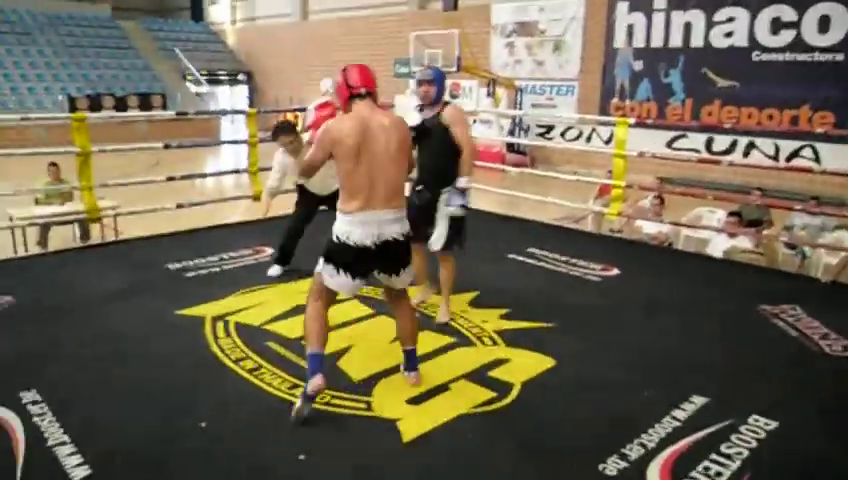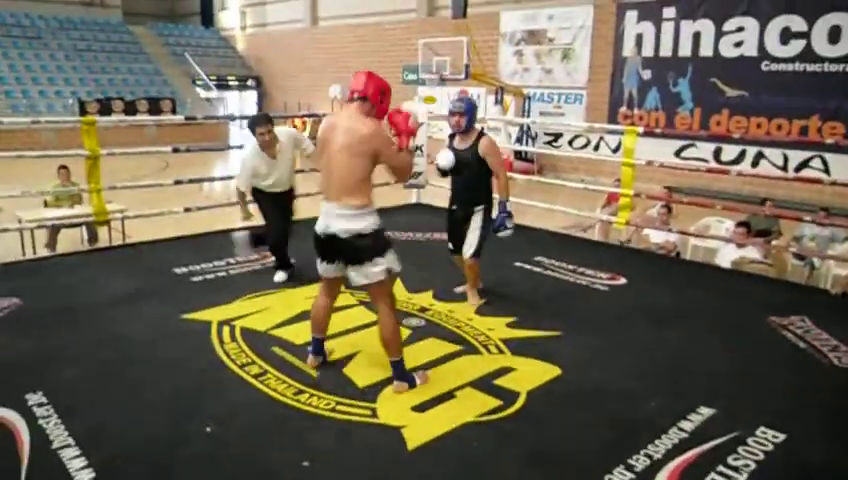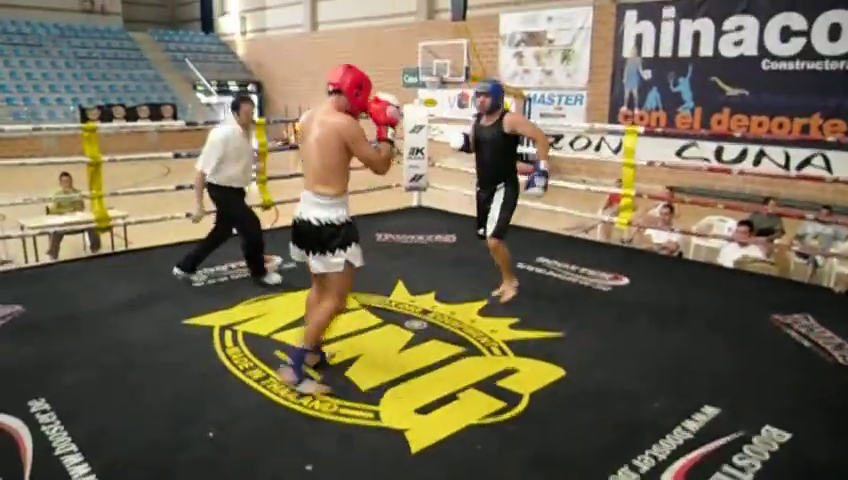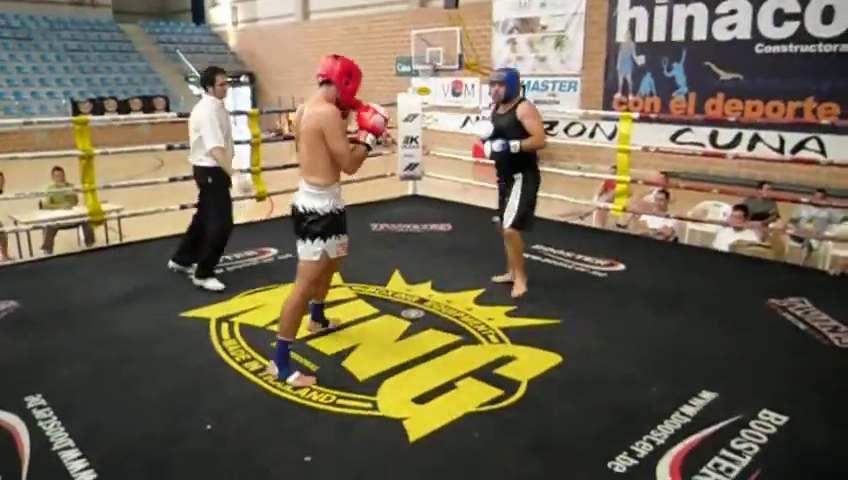
dt=0.3s
person 1, frame 1
left shoulder: (334, 129)
right shoulder: (398, 125)
left elbow: (306, 170)
left wrist: (317, 133)
left hip: (352, 233)
right hip: (394, 229)
left knee: (317, 300)
right knee: (399, 298)
left ankle: (314, 376)
right ankle: (411, 367)
person 1, frame 2
left shoulder: (326, 126)
right shoulder: (370, 131)
right elbow: (403, 173)
right wrist: (406, 138)
left hip: (327, 223)
right hip: (359, 227)
left knee: (327, 290)
right knee: (385, 304)
left ankle: (315, 351)
right ankle: (401, 375)
person 1, frame 3
left shoulder: (308, 118)
right shoulder: (345, 125)
right elbow: (380, 166)
right wrist: (387, 128)
left hip: (306, 212)
right hip: (331, 218)
left knee: (320, 285)
right knee: (334, 299)
left ankle: (312, 352)
right ankle: (294, 369)
person 1, frame 4
left shoulder: (306, 108)
right shoulder: (328, 113)
right elbow: (348, 164)
left wrist: (347, 118)
right wrist: (369, 134)
left hip: (311, 201)
right hip: (321, 207)
left knee: (327, 264)
right knee: (305, 283)
left ankle: (317, 318)
right ankle: (280, 363)
person 2, frame 1
left shoulder: (451, 112)
right shoulder: (418, 113)
left elbow: (468, 150)
left wrist: (460, 187)
right wrist: (409, 135)
left hip: (446, 192)
right hip: (421, 188)
left knee: (443, 250)
right knee: (415, 241)
left ankle: (445, 304)
right ankle: (424, 287)
person 2, frame 2
left shoulder: (484, 142)
right shoulder: (451, 139)
left elbow: (501, 176)
right elbow: (445, 169)
left wrist: (504, 209)
right wrist: (442, 167)
left hip: (479, 209)
right hip: (456, 206)
left knee: (469, 257)
right knee: (457, 253)
left ankle: (472, 292)
right ankle: (474, 282)
person 2, frame 3
left shoulder: (510, 120)
right shoulder: (477, 120)
left elbow: (542, 139)
left wrist: (540, 168)
right wrist: (463, 143)
left hip: (504, 188)
right hip: (484, 188)
left knee: (494, 240)
right knee: (489, 239)
left ankle: (510, 280)
right ankle: (505, 281)
person 2, frame 4
left shoulder: (524, 108)
right shoulder: (496, 109)
left elbow: (540, 140)
left wrist: (510, 146)
right wrist: (486, 136)
left hip: (524, 177)
right hip: (506, 177)
left knee: (512, 228)
right knee: (506, 227)
left ankle: (520, 278)
right ankle: (513, 271)
person 3, frame 1
right shoulder: (281, 157)
right elbow: (272, 186)
right wrist: (266, 200)
left hip: (334, 189)
right hip: (309, 190)
right knee: (295, 226)
right ankle: (281, 261)
person 3, frame 2
left shoulder: (290, 135)
right shoulder: (250, 155)
left elbow: (308, 148)
right elbow: (241, 186)
right wrist: (244, 210)
left hip: (286, 189)
right hip: (265, 193)
left knee: (283, 228)
right knee: (276, 230)
left ankle: (250, 239)
right ankle: (283, 266)
person 3, frame 3
left shoulder: (250, 129)
right shoulder: (222, 135)
right elbow: (202, 170)
left wrist: (253, 166)
right wrist: (198, 204)
left hip: (236, 188)
right hip: (222, 189)
left knee: (222, 232)
right knee: (251, 226)
left ankle: (186, 267)
right ankle: (259, 272)
person 3, frame 4
left shoulder: (216, 106)
right shoulder: (208, 110)
right elbow: (215, 148)
right wrist: (234, 173)
left hip: (214, 170)
right hip: (211, 171)
left knee: (204, 217)
right knee: (222, 222)
left ankle: (180, 260)
right ankle: (204, 274)
